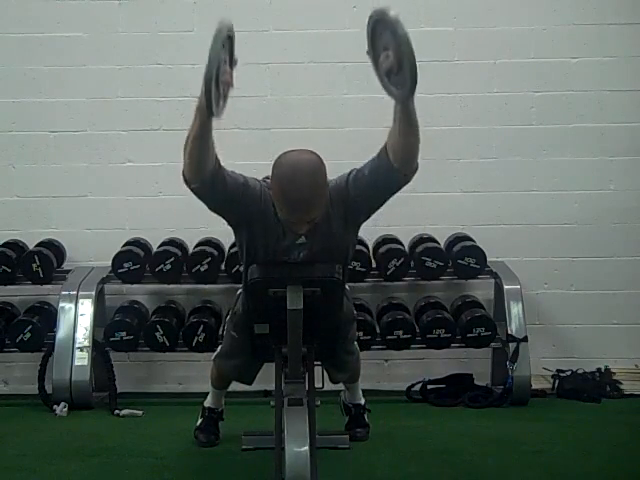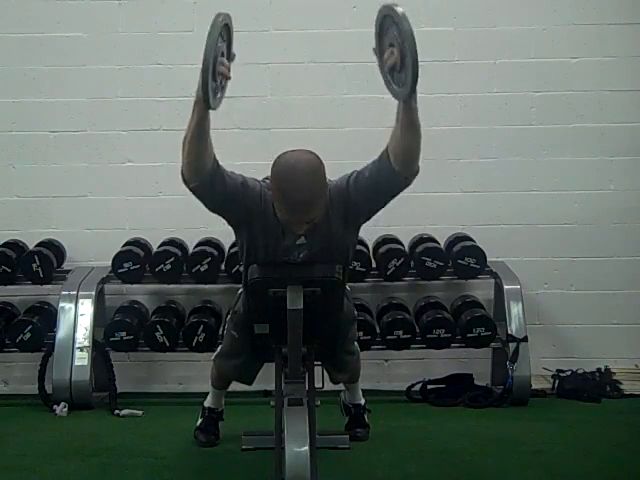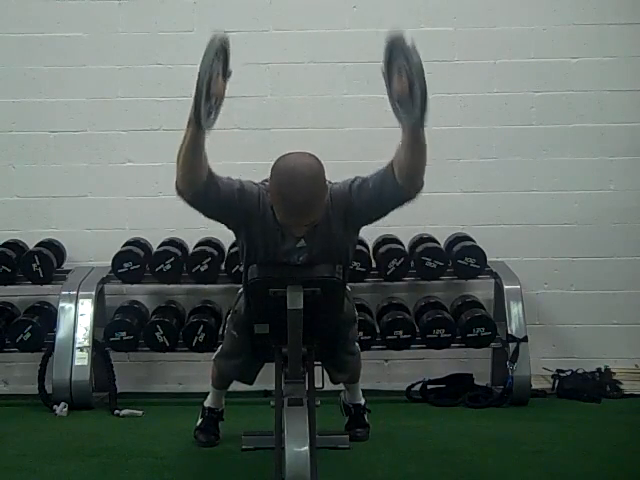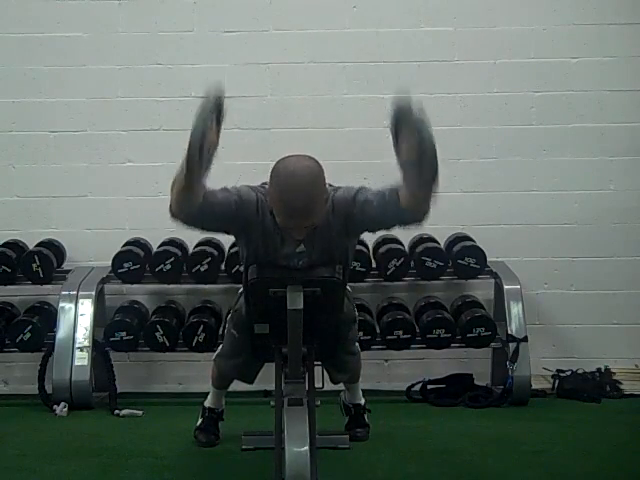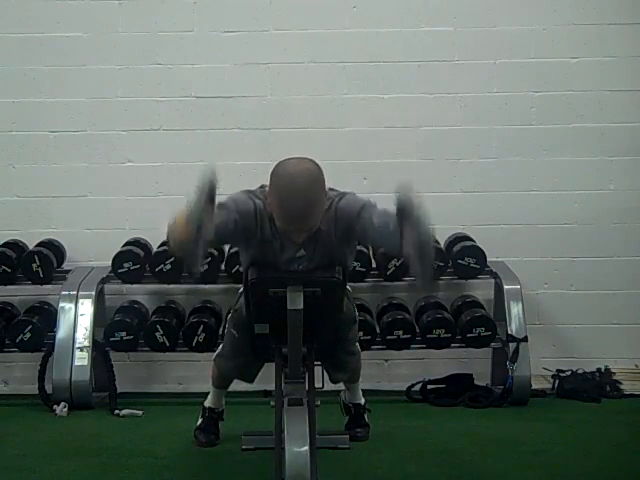
dt=0.1s
person 1, frame 1
left shoulder: (346, 199)
right shoulder: (249, 202)
left elbow: (402, 167)
right elbow: (197, 177)
left wrist: (404, 100)
right wrist: (205, 109)
left knee: (346, 366)
right knee: (228, 365)
left ankle: (354, 401)
right ankle: (213, 405)
person 1, frame 2
left shoulder: (346, 200)
right shoulder: (249, 202)
left elbow: (403, 169)
right elbow: (196, 177)
left wrist: (406, 98)
right wrist: (202, 103)
left knee: (346, 366)
right knee: (228, 365)
left ankle: (354, 401)
right ankle: (213, 406)
person 1, frame 3
left shoulder: (346, 201)
right shoulder: (249, 202)
left elbow: (408, 183)
right elbow: (189, 187)
right wrist: (198, 115)
left knee: (347, 362)
right knee: (228, 363)
left ankle: (355, 404)
right ankle: (213, 406)
person 1, frame 4
left shoulder: (346, 209)
right shoulder: (248, 208)
left elbow: (411, 209)
right elbow: (183, 209)
left wrist: (415, 168)
right wrist: (195, 161)
left knee: (346, 366)
right knee: (230, 365)
left ankle: (354, 401)
right ankle: (213, 406)
person 1, frame 5
left shoulder: (346, 209)
right shoulder: (247, 208)
left elbow: (395, 235)
right elbow: (180, 237)
left wrist: (412, 228)
right wrist: (194, 225)
left knee: (347, 360)
right knee: (230, 361)
left ankle: (354, 402)
right ankle: (213, 407)
